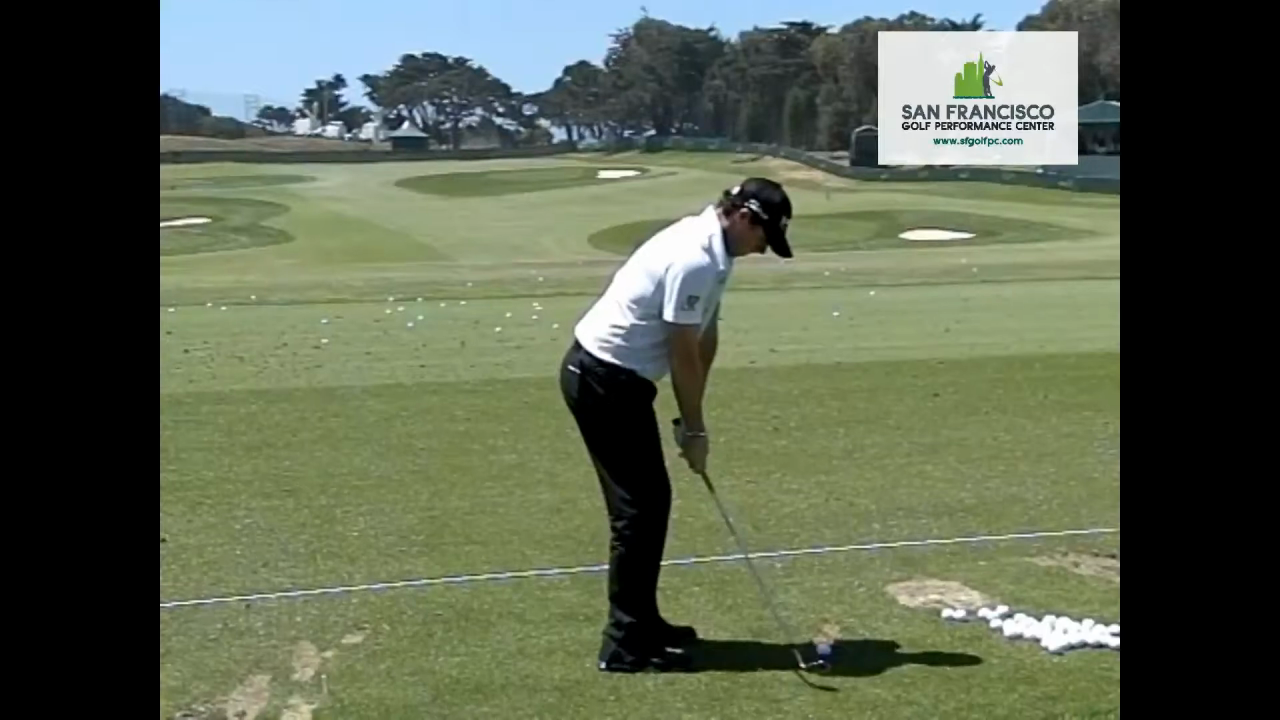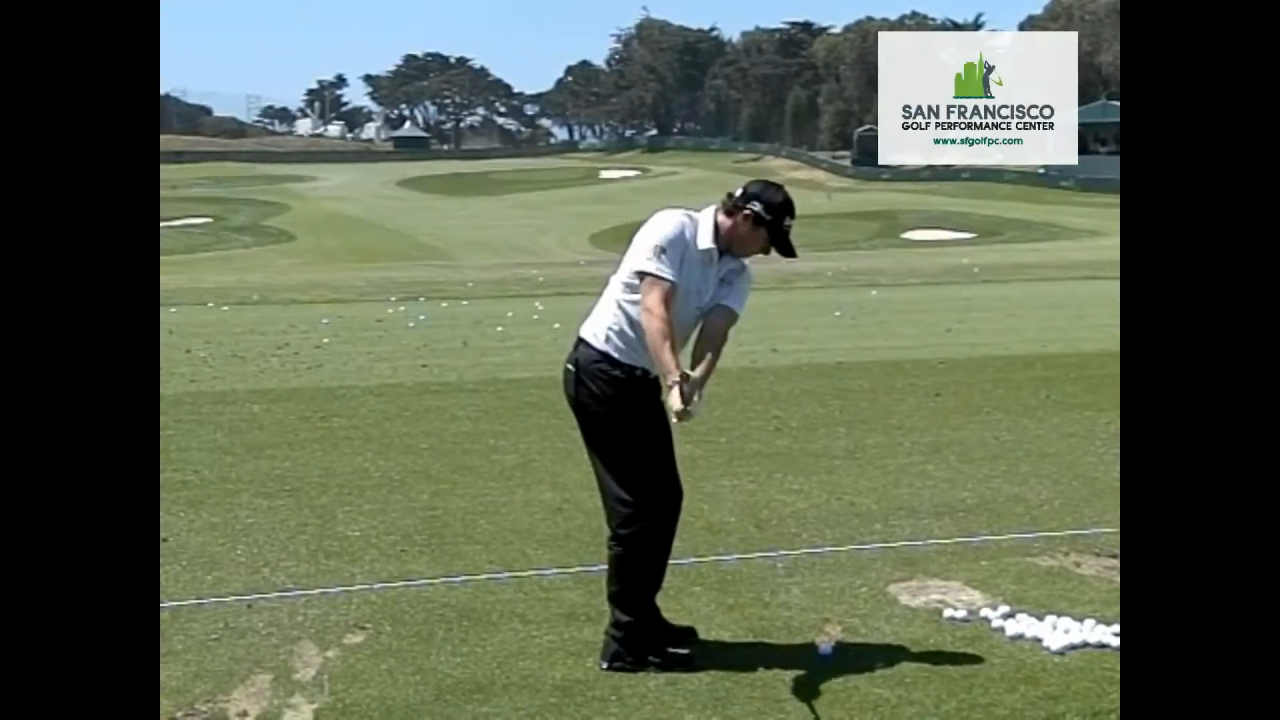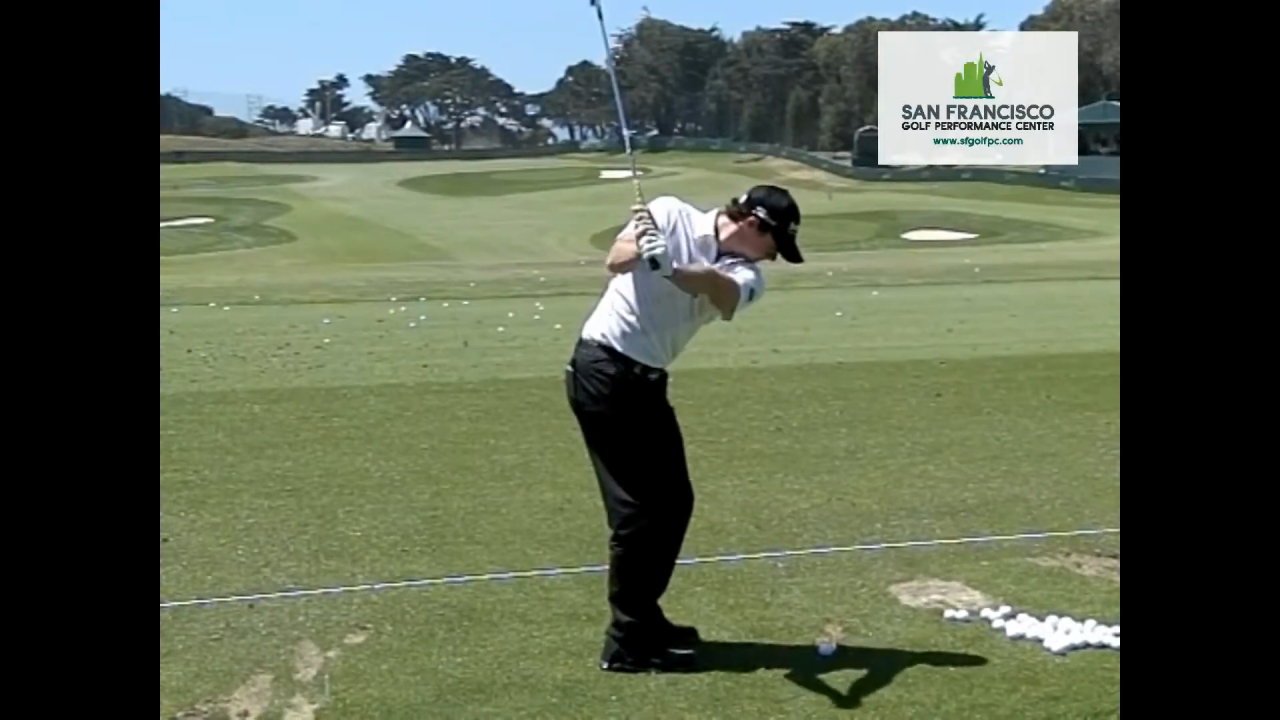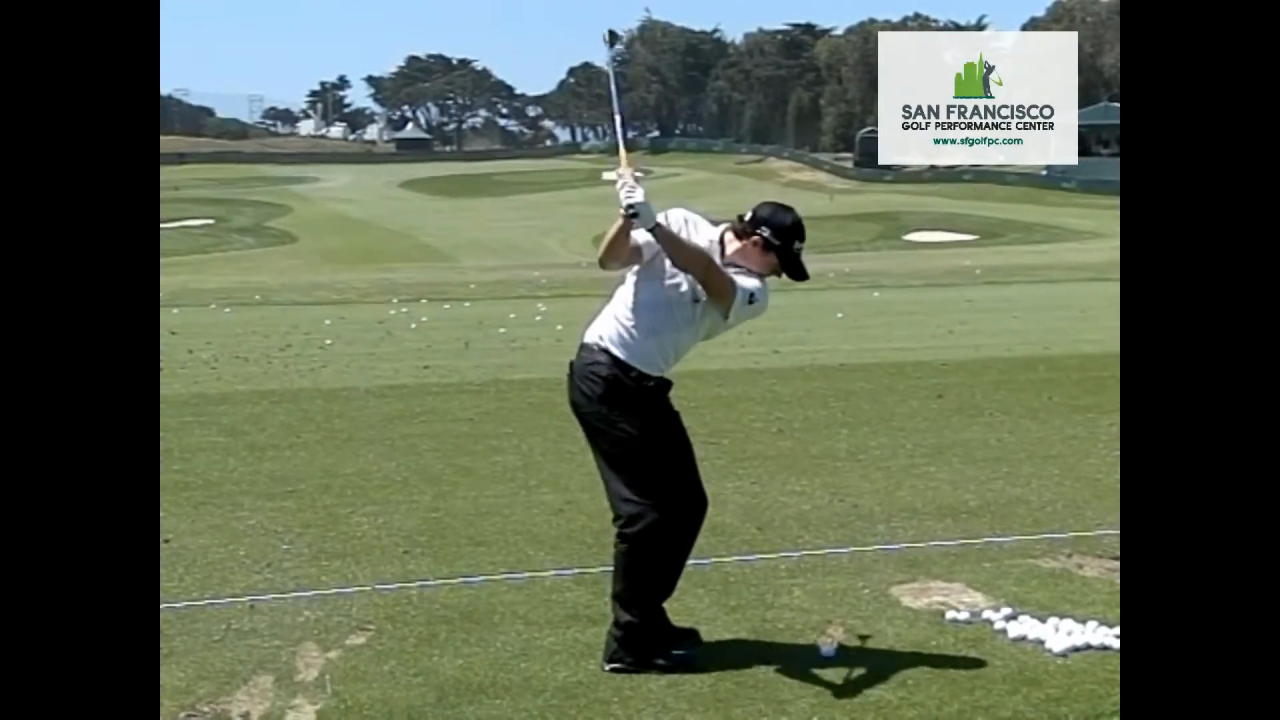
dt=0.7s
person 1, frame 1
left shoulder: (713, 253)
right shoulder: (693, 259)
left elbow: (705, 338)
right elbow: (683, 356)
left wrist: (692, 417)
right wrist: (695, 430)
left hip: (621, 378)
right hip: (601, 378)
left knee: (654, 500)
right knee: (637, 508)
left ankle: (641, 619)
right ankle: (624, 644)
person 1, frame 2
left shoulder: (736, 274)
right shoulder: (673, 228)
left elbow: (714, 334)
right elbow: (654, 308)
left wrist: (694, 388)
right wrist: (675, 382)
left hip: (640, 380)
right hip: (601, 371)
left knee: (664, 500)
right knee: (635, 507)
left ankle: (641, 617)
right ankle: (625, 642)
person 1, frame 3
left shoulder: (747, 277)
right shoulder: (672, 214)
left elbow: (715, 285)
right elbow: (616, 261)
left wrist: (667, 265)
right wrist: (638, 246)
left hip: (647, 379)
right hip: (604, 369)
left knee: (673, 502)
right knee: (636, 508)
left ankle: (644, 618)
right ankle: (627, 642)
person 1, frame 4
left shoulder: (752, 292)
right shoulder: (683, 223)
left elbow: (705, 272)
right elbow: (611, 260)
left wrist: (652, 224)
right wrist: (628, 220)
left hip: (648, 387)
right hip: (603, 375)
left knee: (686, 505)
right knee: (644, 510)
left ankle: (647, 618)
right ankle: (630, 642)
